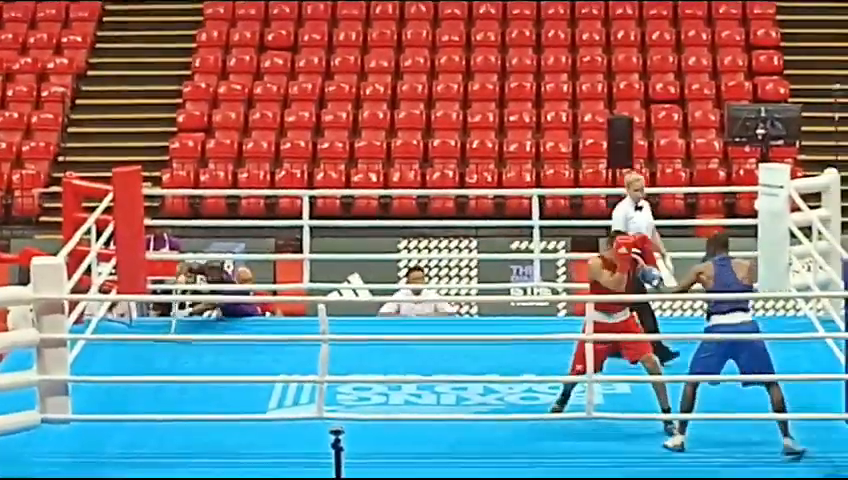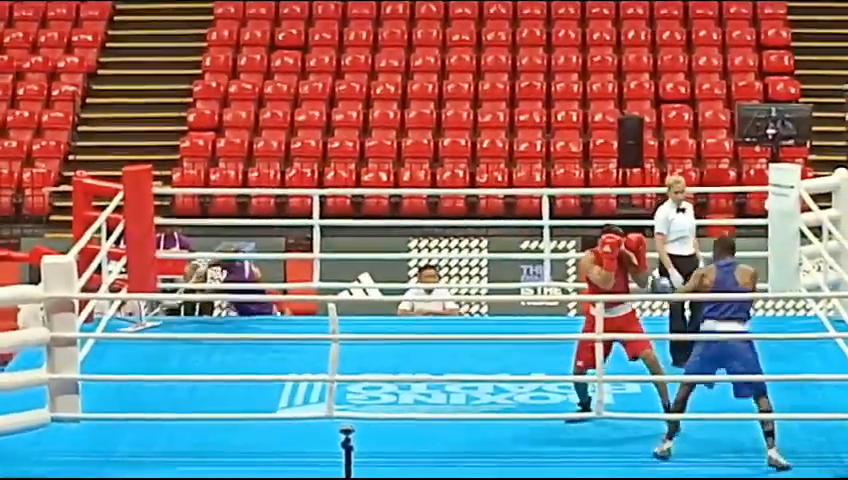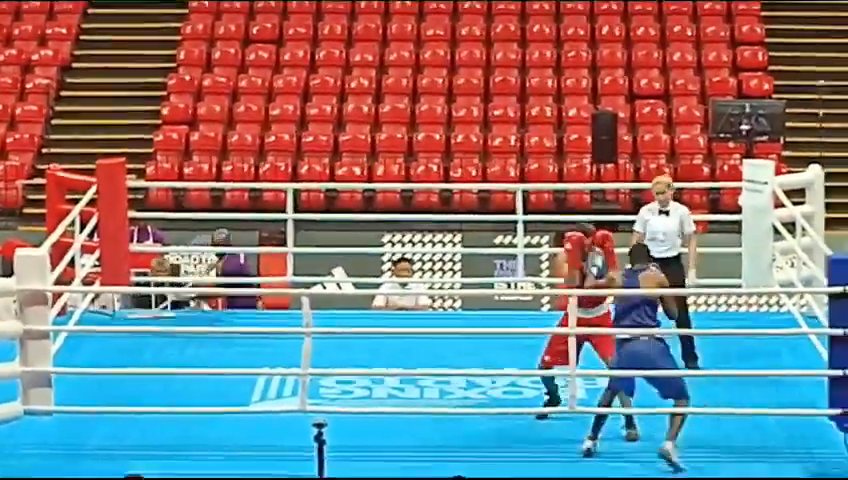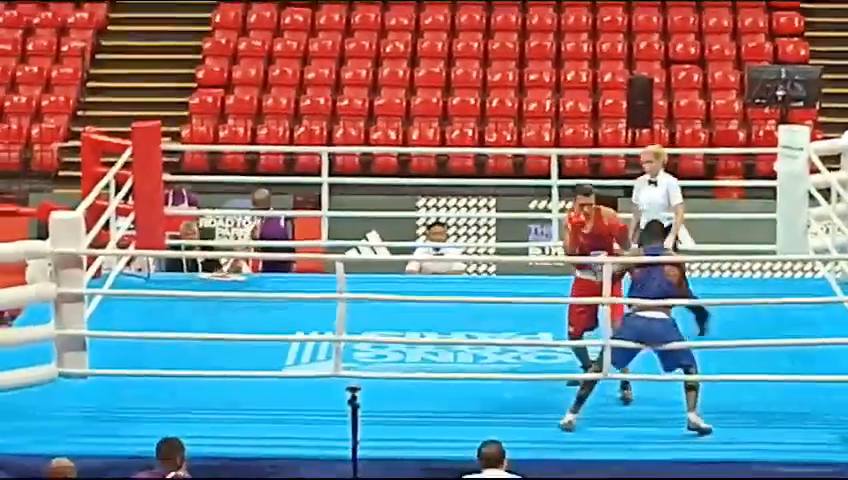
dt=0.4s
person 1, frame 1
left shoulder: (702, 269)
right shoulder: (747, 266)
left elbow: (675, 292)
left hip: (718, 330)
right hip: (746, 327)
left knee: (693, 382)
right knee: (771, 383)
left ankle: (679, 437)
right ankle: (786, 438)
person 1, frame 2
left shoulder: (704, 273)
right shoulder: (750, 273)
left hip: (710, 338)
right hip: (739, 338)
left knee: (685, 389)
right knee: (760, 396)
left ankle: (667, 443)
right ankle: (772, 452)
person 1, frame 3
left shoulder: (617, 279)
right shoulder: (658, 278)
right elbow: (673, 313)
left hip: (625, 345)
right hip: (650, 344)
left knee: (611, 392)
right knee: (681, 399)
left ankle: (591, 440)
right ankle: (669, 444)
person 1, frame 4
left shoulder: (634, 255)
right shoulder: (676, 260)
right elbow: (682, 295)
left hip: (635, 322)
right hip: (663, 323)
left knee: (599, 366)
right knee: (690, 368)
left ankle: (572, 415)
right ankle: (693, 416)
person 2, frame 1
left shoulder: (630, 259)
right shoulder: (596, 263)
right elbow: (617, 286)
right wrist: (622, 257)
left hip: (624, 319)
right hip: (598, 322)
left knee: (651, 363)
right knee: (579, 370)
left ankle: (667, 415)
right ankle: (562, 399)
person 2, frame 2
left shoulder: (625, 255)
right shoulder: (588, 259)
left elbow: (643, 283)
right elbow: (605, 284)
left wrist: (640, 255)
right wrist: (609, 255)
left hip: (625, 315)
right hip: (598, 318)
left knee: (650, 358)
right knee: (580, 368)
left ankle: (668, 409)
right ankle: (585, 407)
person 2, frame 3
left shoulder: (600, 252)
right shoulder: (565, 256)
left elbow: (614, 281)
right elbow: (571, 284)
left wrist: (608, 252)
right wrist: (572, 253)
left hip: (600, 316)
right knee: (545, 364)
left ankle: (630, 421)
right ankle: (553, 399)
person 2, frame 4
left shoulder: (607, 215)
right shoulder: (569, 221)
left elbow: (625, 245)
right elbow: (570, 254)
left wrist: (621, 234)
right wrist: (575, 232)
right hip: (583, 280)
left knee: (616, 327)
right knee: (574, 333)
left ankle: (624, 382)
right ankle: (588, 369)
person 3, frame 1
left shoulder: (645, 206)
right shoulder: (622, 210)
left elbow: (653, 234)
left wrist: (666, 257)
left knee: (630, 305)
right knee: (643, 305)
right ankle: (660, 351)
person 3, frame 2
left shoulder: (688, 207)
right shoulder: (663, 211)
right elbow: (659, 243)
left wrist: (699, 260)
right wrist: (671, 270)
left hip: (689, 260)
right hip: (672, 262)
left knee: (699, 306)
right knee: (677, 308)
left ankle: (689, 349)
right ankle: (679, 356)
person 3, frame 3
left shoulder: (681, 211)
right shoulder: (646, 211)
left elbow: (691, 241)
right elbow: (636, 240)
left wrist: (692, 269)
left hip: (673, 263)
left knee: (680, 311)
left ankle: (690, 358)
person 3, frame 4
left shoulder: (669, 182)
right shoulder: (640, 182)
left elbow: (679, 211)
right elbow: (636, 212)
left wrist: (671, 237)
right wrist: (631, 238)
left hip: (664, 233)
left ankle: (700, 312)
